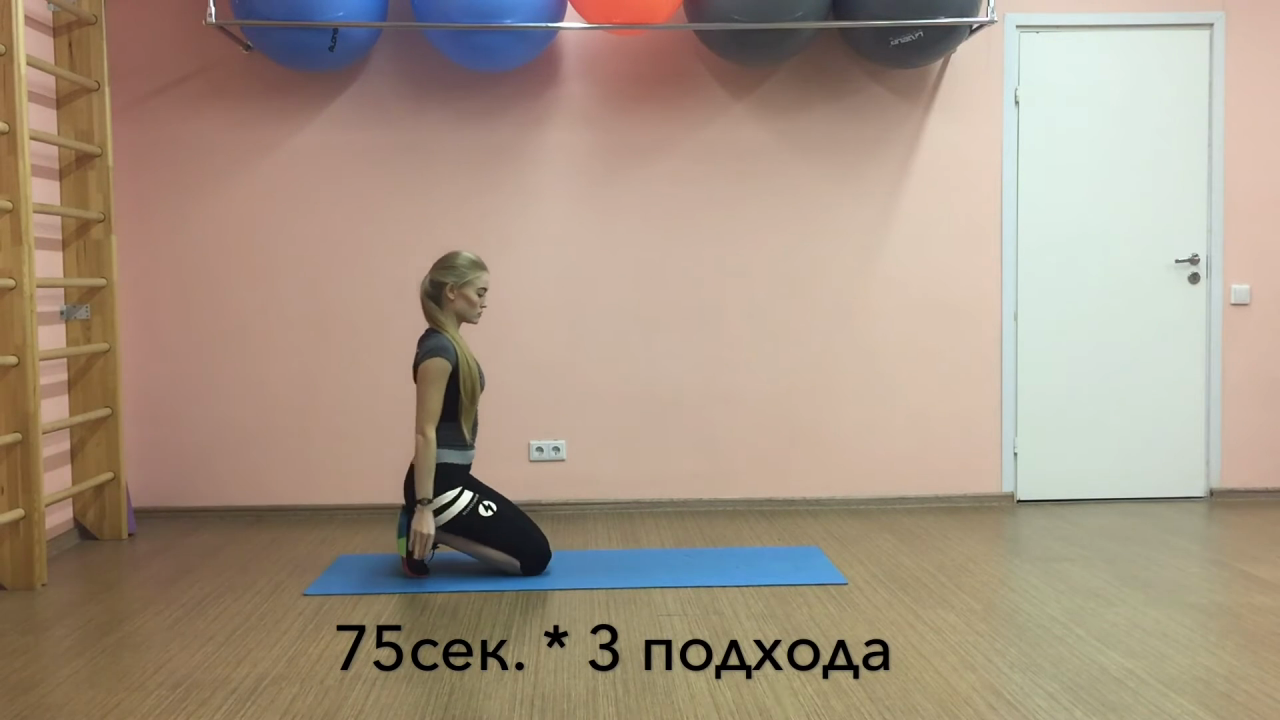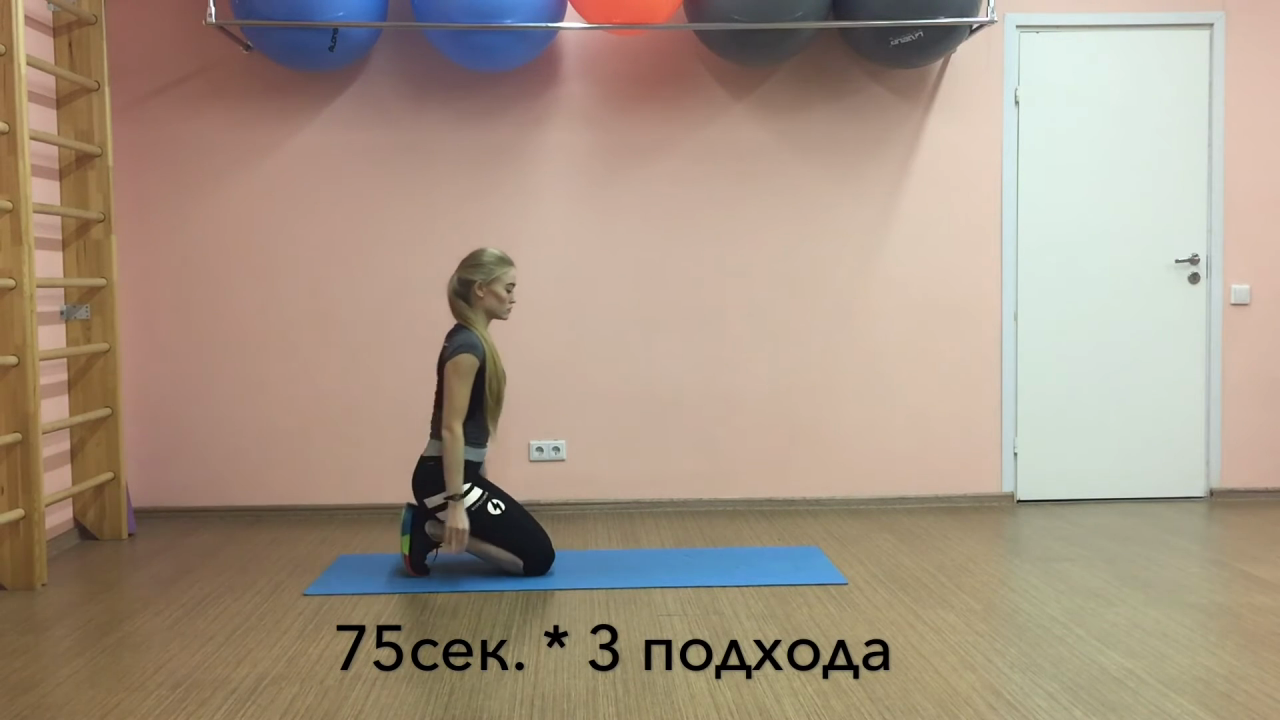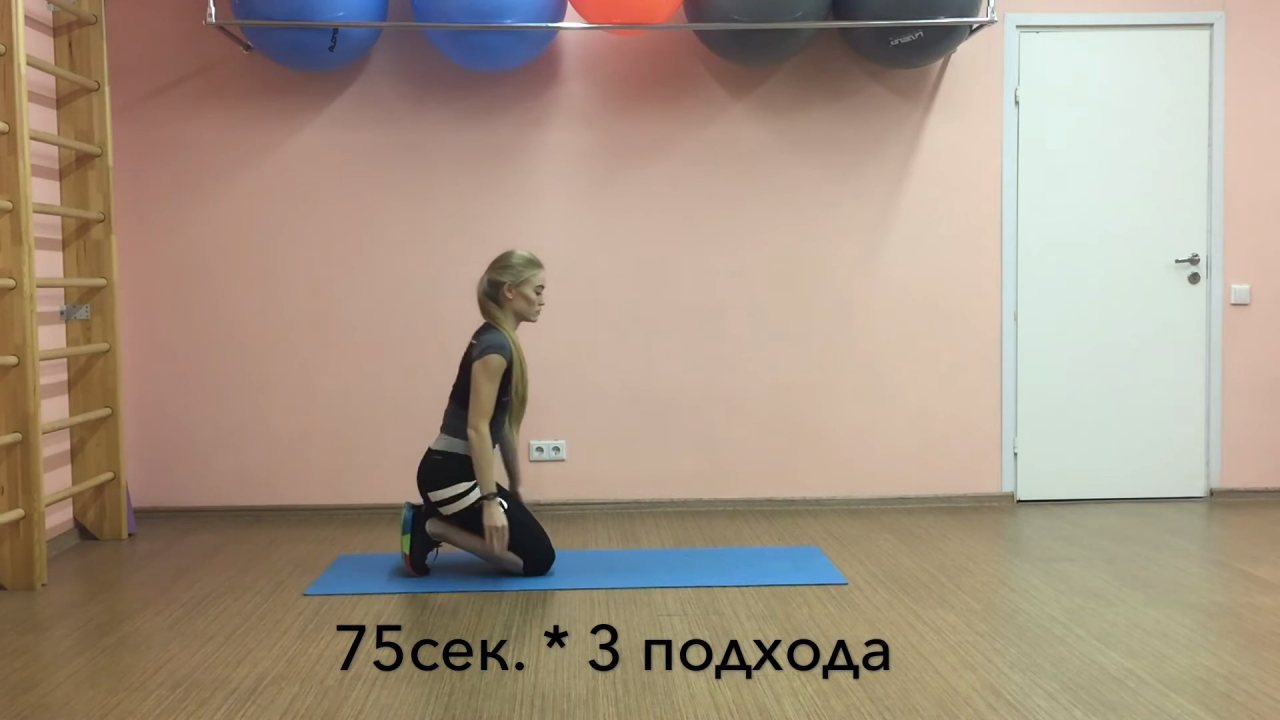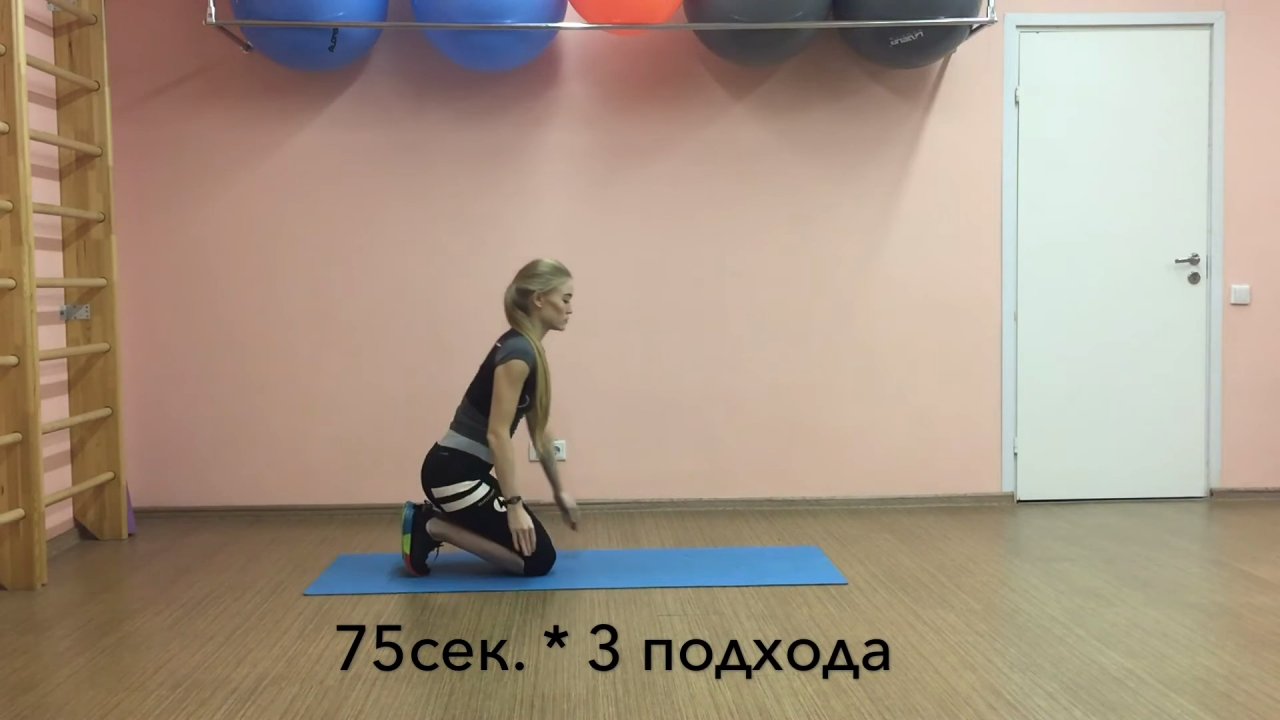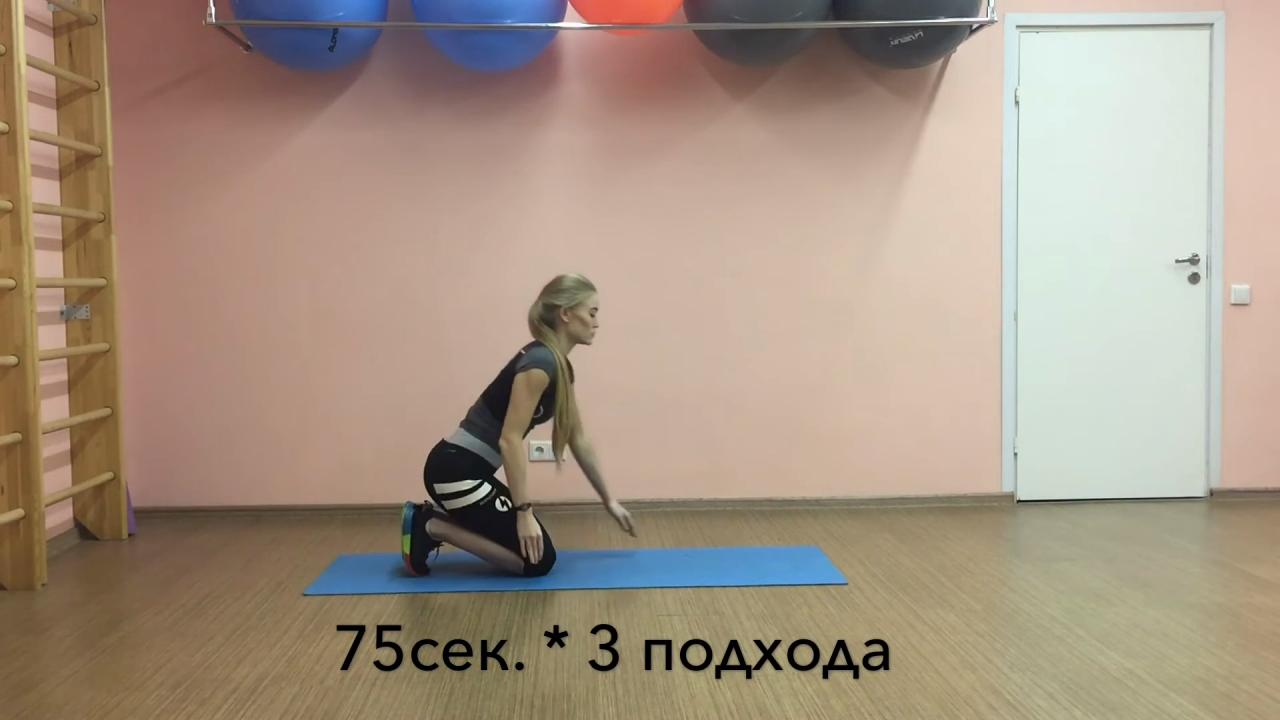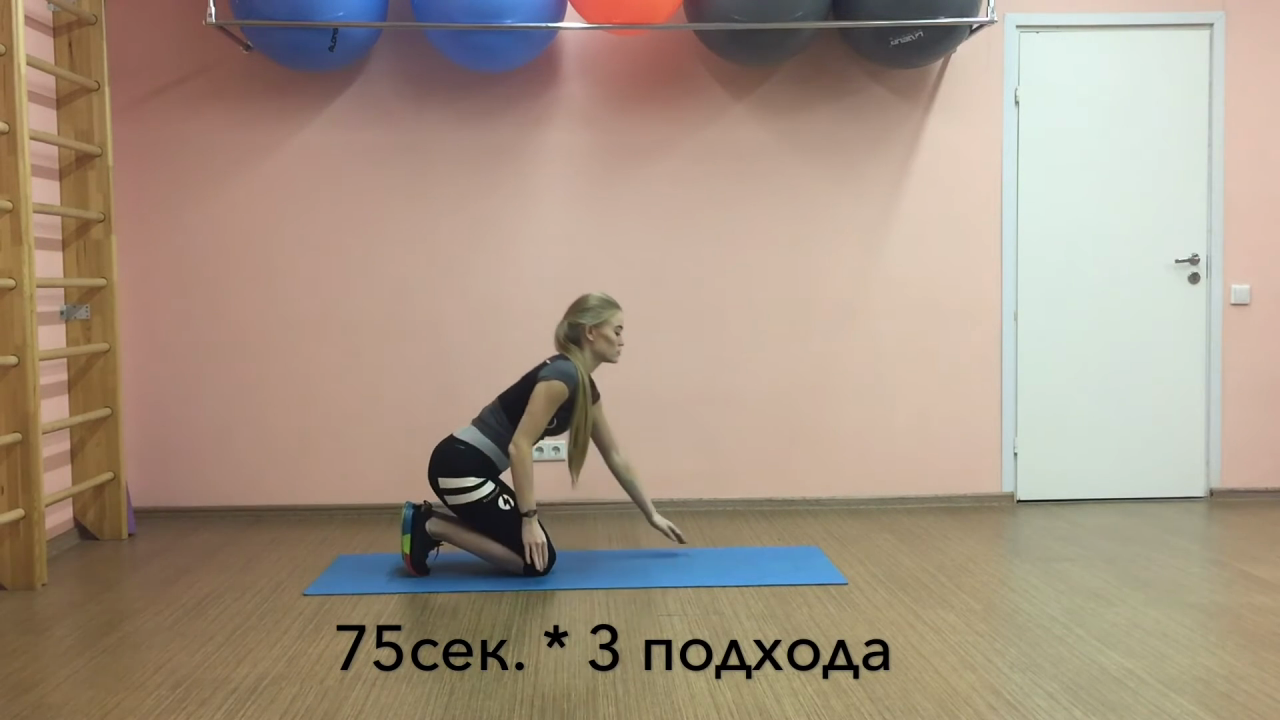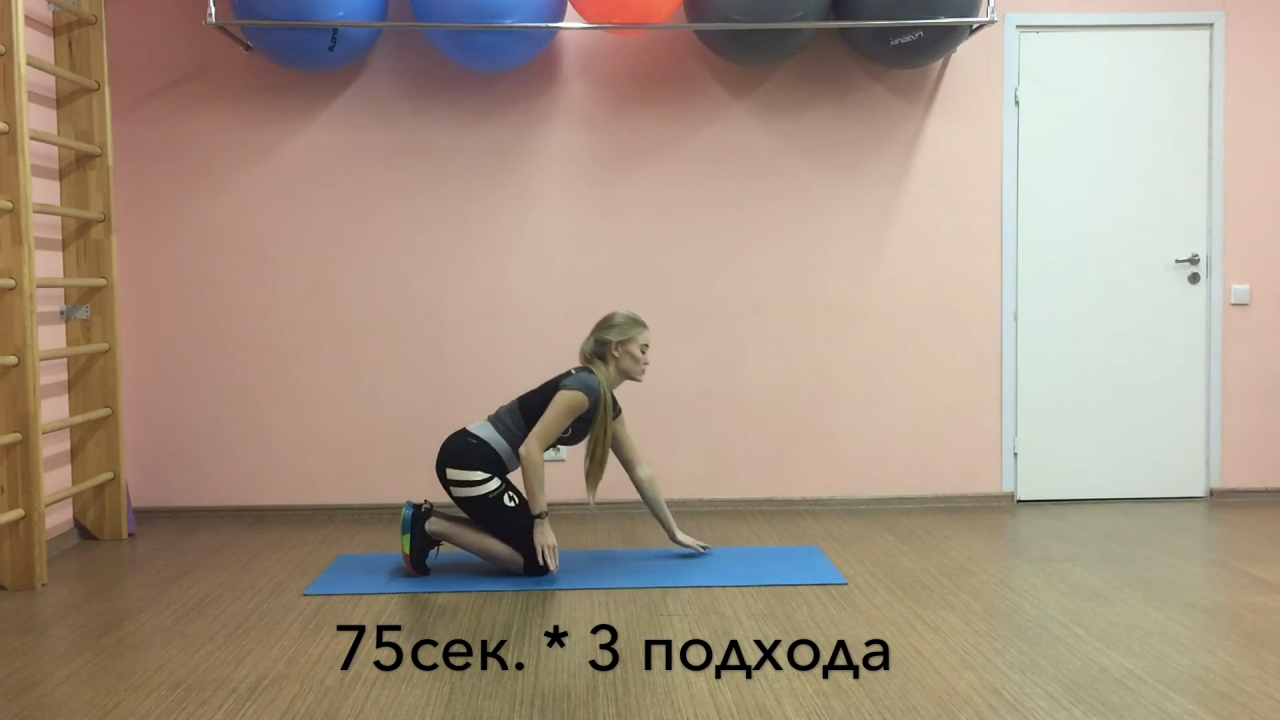
dt=0.1s
person 1, frame 1
left shoulder: (448, 342)
right shoulder: (438, 348)
right elbow: (425, 433)
right wrist: (424, 508)
left hip: (453, 476)
right hip: (440, 483)
left knee: (530, 546)
right knee: (535, 557)
left ankle: (428, 530)
right ankle: (430, 532)
person 1, frame 2
left shoulder: (472, 340)
right shoulder: (466, 345)
right elbow: (451, 429)
right wrist: (455, 504)
left hip: (462, 473)
right hip: (444, 479)
right knee: (538, 558)
left ankle: (429, 524)
right ankle: (431, 529)
person 1, frame 3
left shoulder: (499, 340)
right shoulder: (495, 345)
left elbow: (503, 423)
right elbow: (477, 428)
left wrist: (515, 485)
right wrist: (491, 502)
left hip: (462, 470)
right hip: (449, 474)
right knee: (538, 558)
left ankle: (432, 522)
right ankle: (431, 527)
person 1, frame 4
left shoulder: (528, 351)
right shoulder: (519, 352)
left elbow: (539, 429)
right elbow: (497, 434)
left wrist: (559, 490)
right wrist: (514, 505)
left hip: (461, 470)
right hip: (453, 472)
left knee: (535, 550)
right knee: (538, 560)
left ankle: (432, 522)
right ankle: (432, 528)
person 1, frame 5
left shoulder: (558, 364)
right shoulder: (541, 362)
left elbow: (578, 439)
right elbow: (510, 440)
left wrist: (609, 500)
right wrist: (524, 512)
left hip: (468, 470)
right hip: (456, 471)
left knee: (533, 549)
right knee: (538, 559)
left ankle: (430, 519)
right ankle: (432, 527)
person 1, frame 6
left shoulder: (584, 387)
right shoulder: (563, 375)
left elbow: (615, 454)
right elbow: (519, 447)
left wrist: (652, 515)
right wrist: (529, 520)
left hip: (469, 465)
right hip: (459, 467)
left knee: (535, 551)
right knee: (537, 560)
left ankle: (432, 521)
right ankle: (431, 527)
person 1, frame 7
left shoulder: (604, 400)
right shoulder: (585, 387)
left elbow: (639, 470)
right elbow: (530, 450)
left wrist: (674, 531)
right wrist: (541, 521)
left hip: (477, 461)
right hip: (468, 461)
left knee: (542, 552)
right knee: (537, 559)
left ankle: (431, 520)
right ankle: (431, 527)
